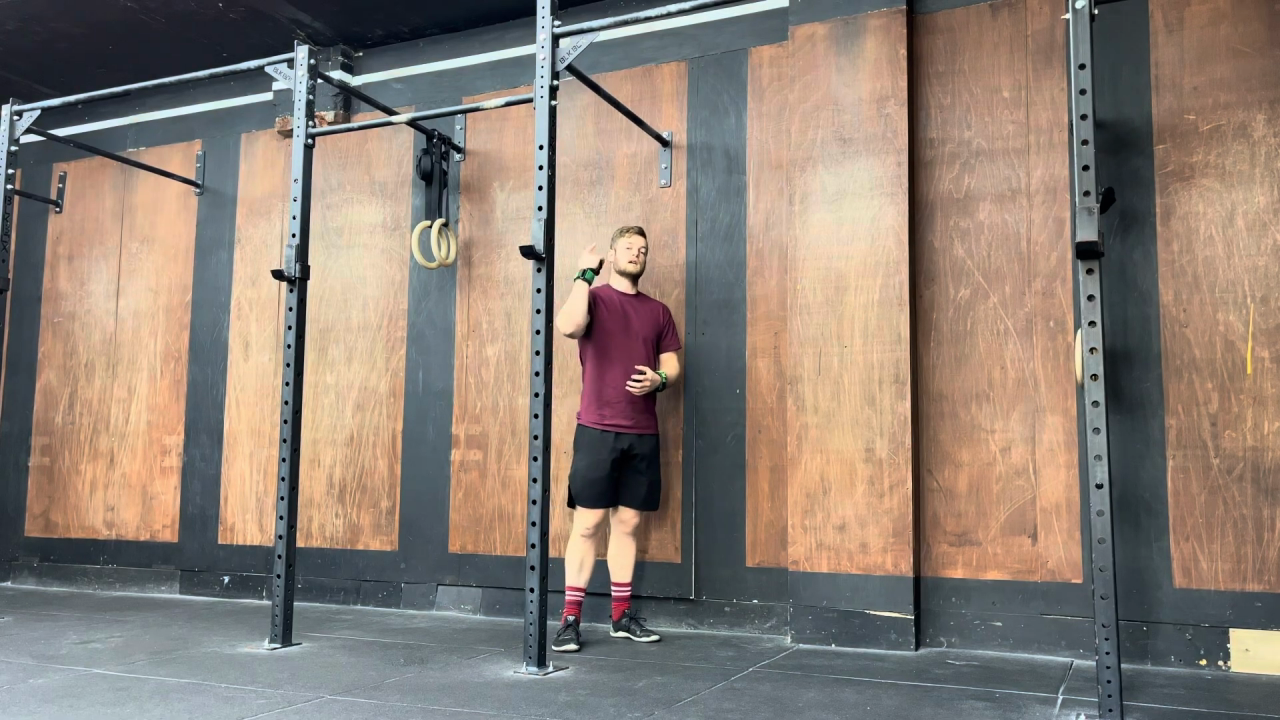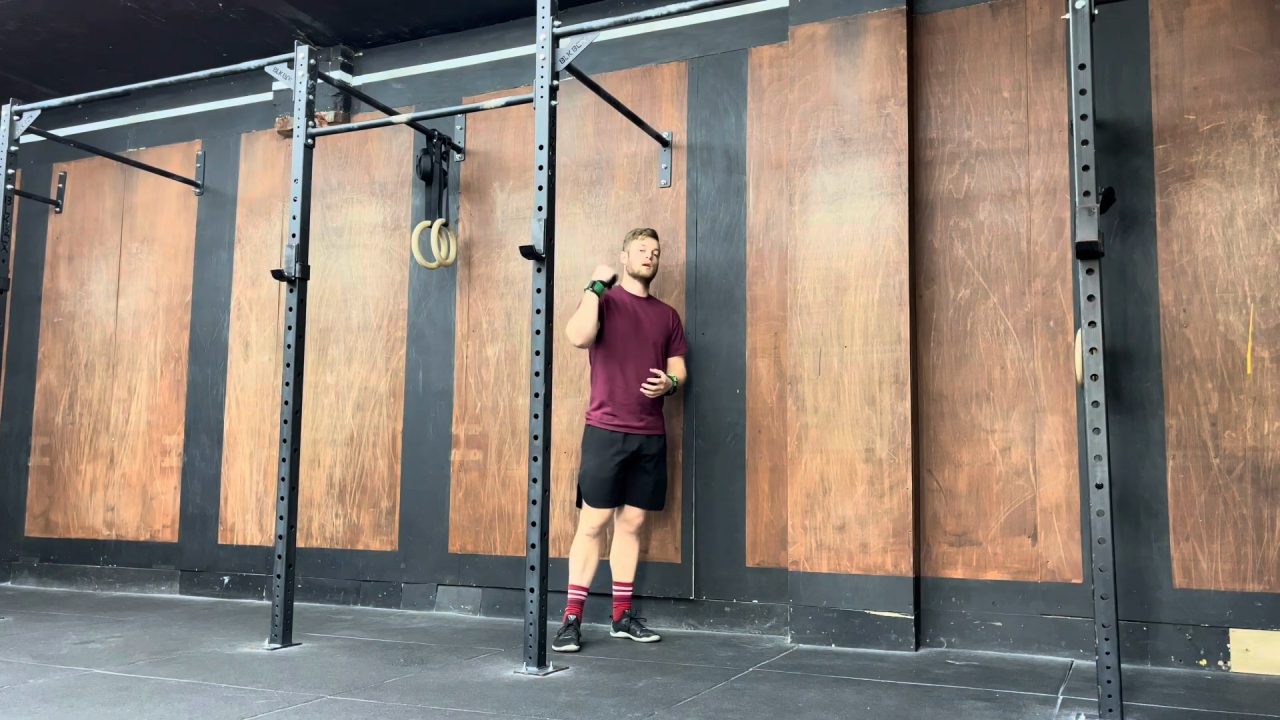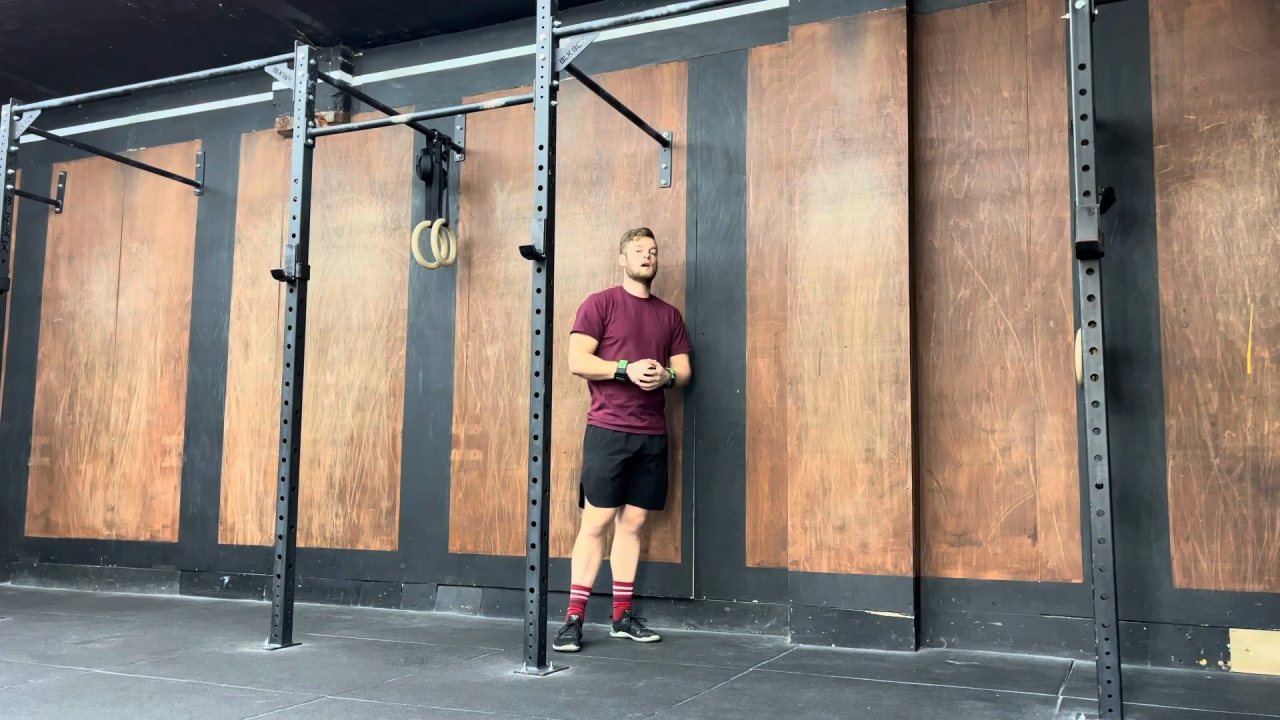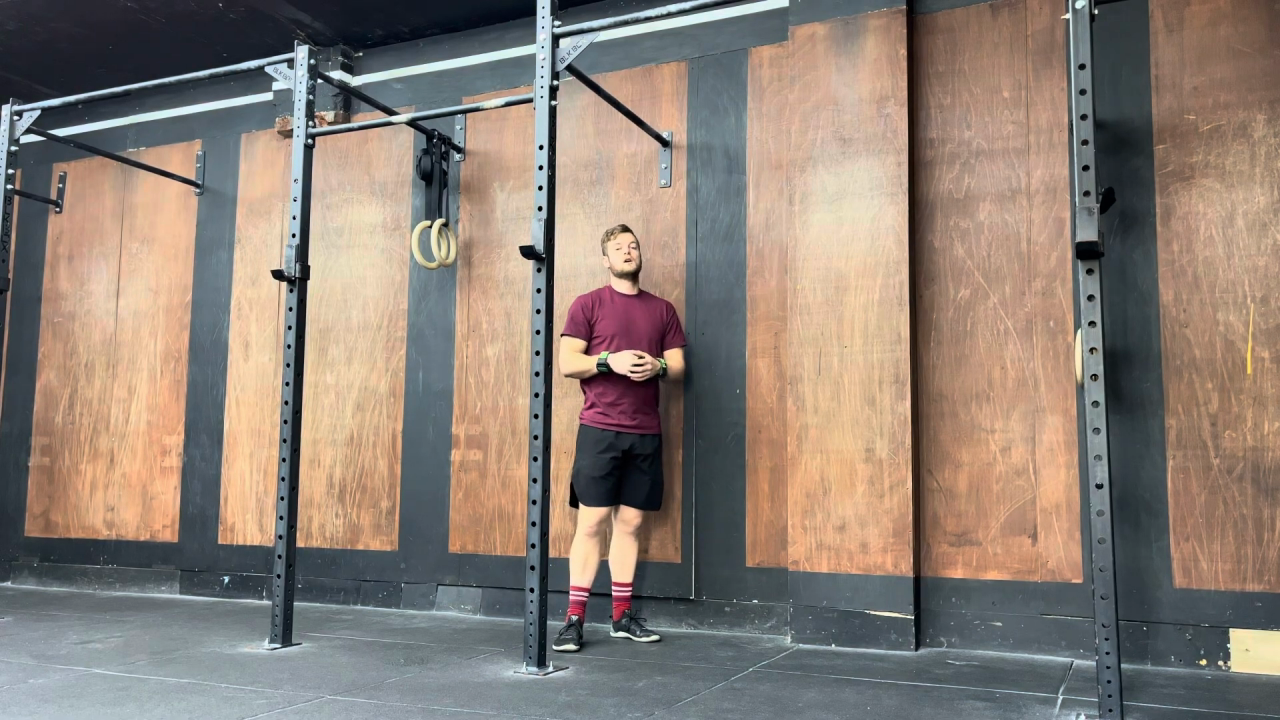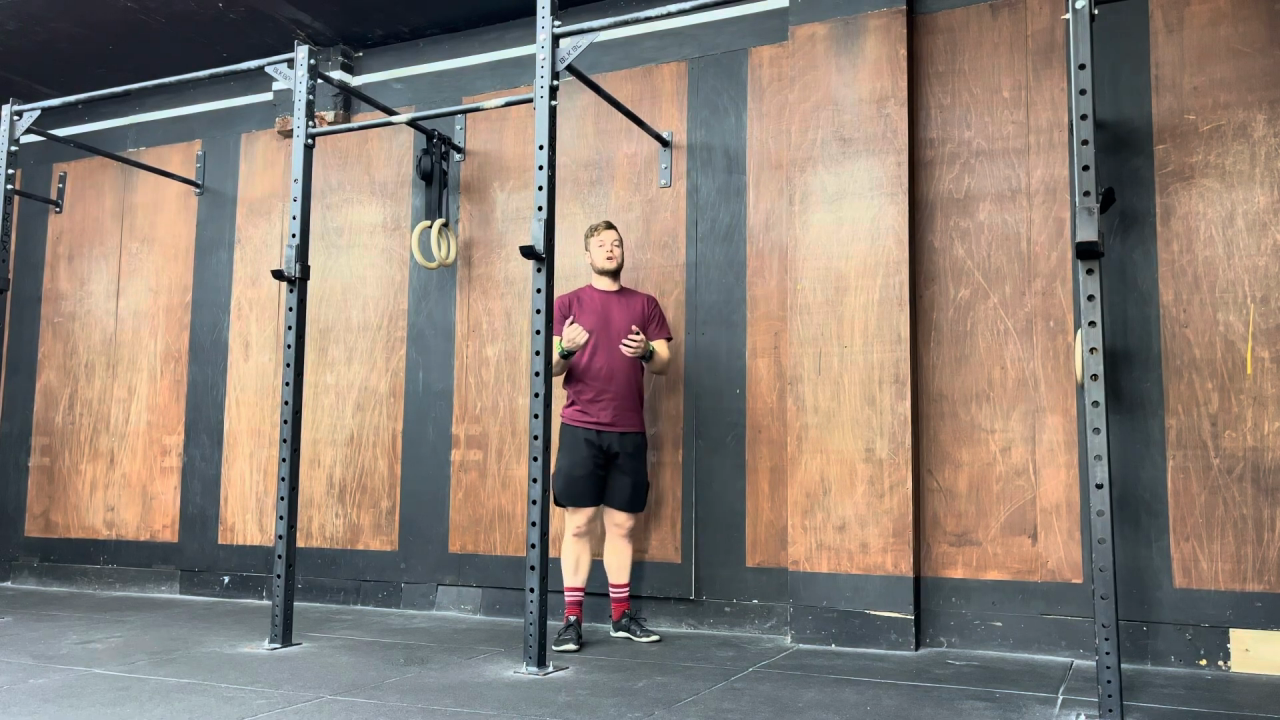
dt=0.4s
person 1, frame 1
left shoulder: (658, 311)
right shoulder: (592, 297)
left elbow: (673, 365)
right elbow: (568, 327)
left wrist: (658, 379)
right wrist: (585, 275)
left hip: (643, 433)
right hip: (598, 429)
left knee: (627, 523)
right knee: (587, 524)
left ankle: (622, 614)
right ankle: (570, 618)
person 1, frame 2
left shoulder: (667, 314)
right shoulder: (603, 298)
left elbow: (679, 369)
right elbow: (578, 337)
left wrist: (670, 384)
right wrist: (596, 286)
left hip: (650, 435)
right hip: (606, 429)
left knee: (631, 523)
right knee: (593, 522)
left ankle: (622, 615)
right ankle: (572, 618)
person 1, frame 3
left shoulder: (669, 314)
right shoulder: (600, 303)
left elbow: (684, 370)
right elbow: (576, 361)
left wrist: (666, 376)
right wrist: (626, 370)
left hip: (652, 435)
right hip: (608, 430)
left knee: (632, 523)
right knee: (597, 521)
left ankle: (622, 614)
right ankle: (574, 617)
person 1, frame 4
left shoulder: (662, 309)
right shoulder: (588, 304)
left elbow: (678, 368)
right elbow: (567, 364)
left wrist: (659, 368)
right wrist: (607, 360)
left hip: (645, 433)
right hip: (600, 430)
left knee: (629, 523)
right knee: (592, 523)
left ankle: (622, 615)
right ankle: (574, 619)
person 1, frame 5
left shoulder: (645, 304)
right shoulder: (567, 303)
left elbow: (664, 362)
right elbow: (549, 366)
left wrist: (645, 351)
right wrist: (564, 348)
left hip: (628, 432)
right hip: (580, 429)
left knee: (622, 524)
right knee: (578, 524)
left ankle: (622, 615)
right ankle: (572, 619)
